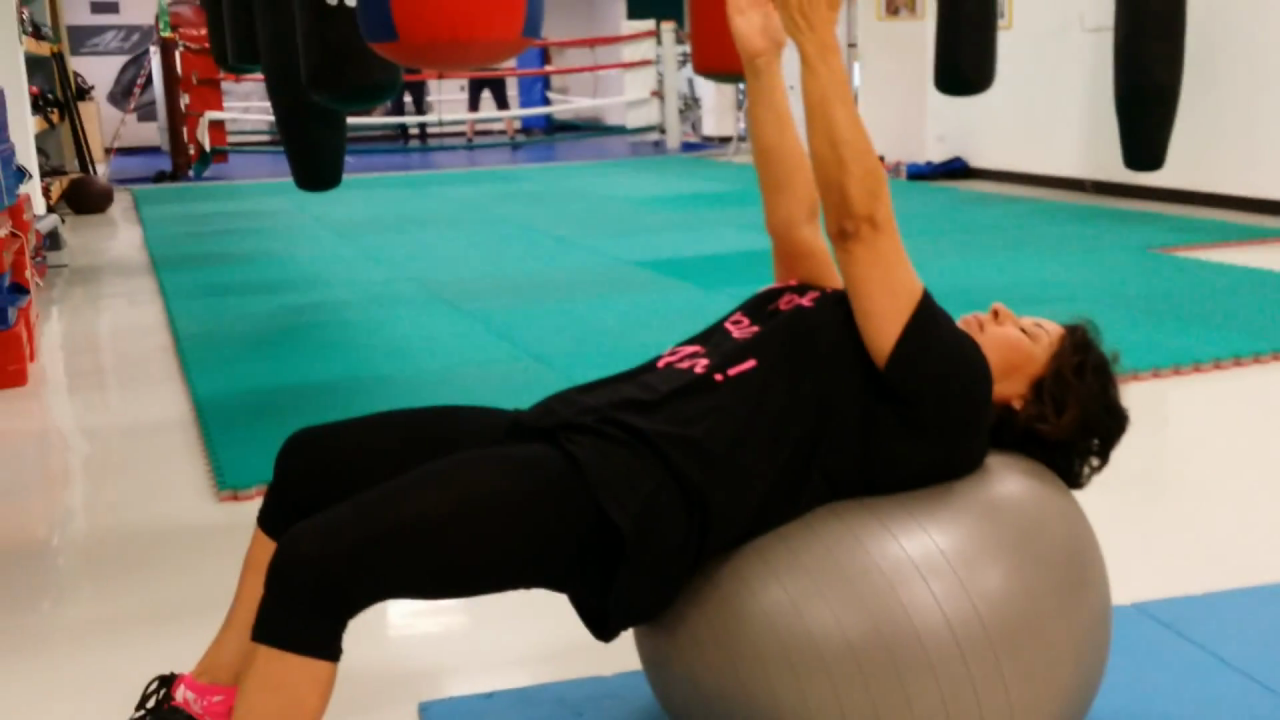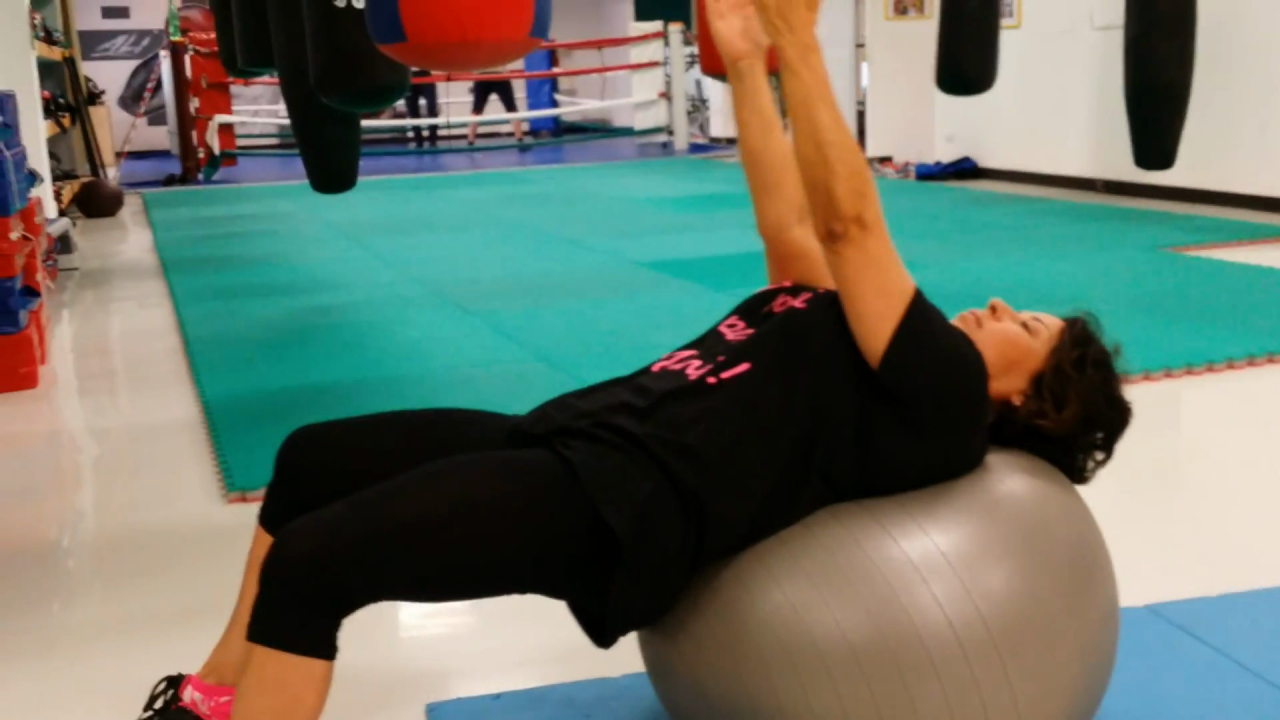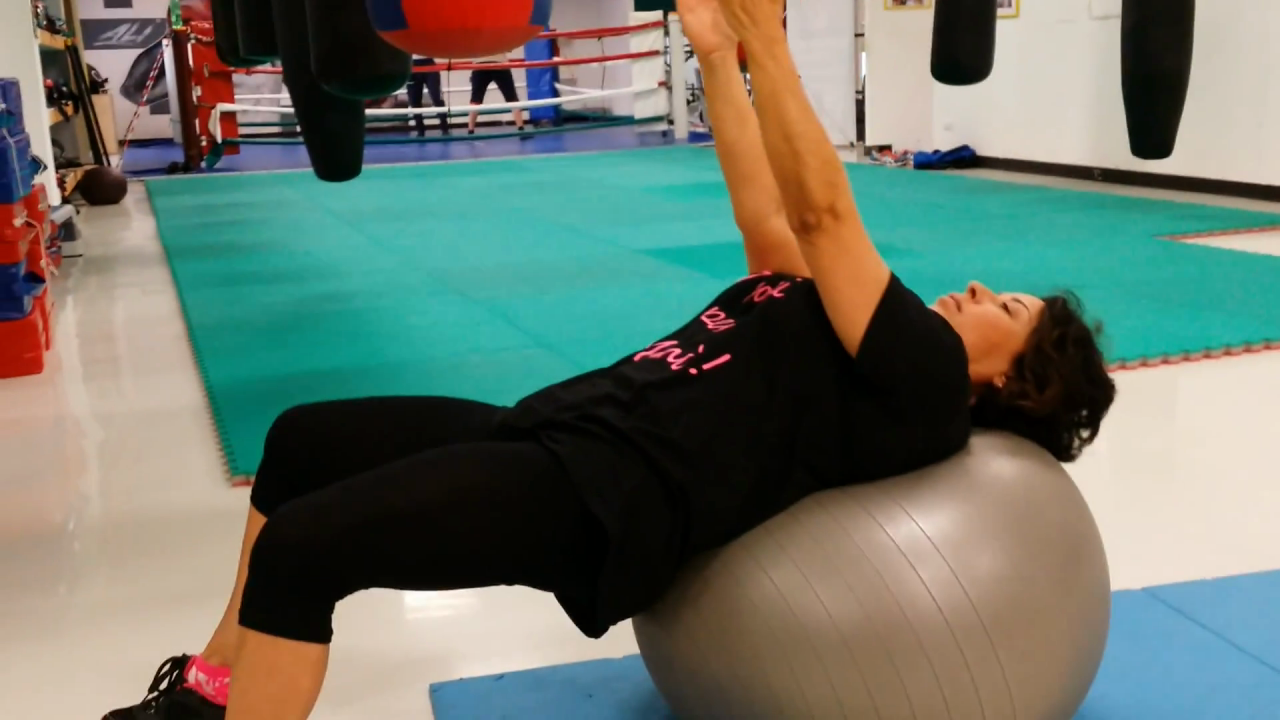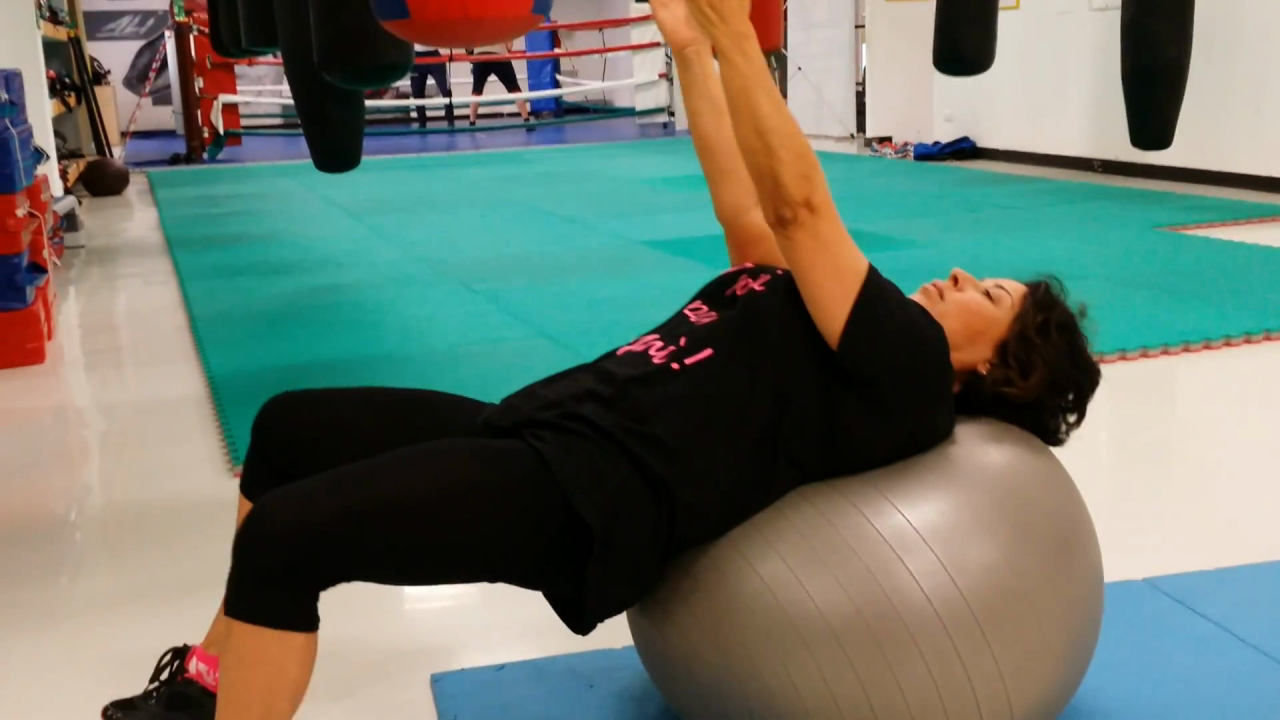
dt=0.2s
person 1, frame 1
left shoulder: (947, 399)
right shoulder: (865, 348)
left elbow: (860, 224)
right elbow: (797, 223)
left hip: (621, 500)
right hip: (580, 439)
left knee: (317, 564)
right knee: (311, 462)
person 1, frame 2
left shoulder: (942, 398)
right shoulder: (866, 350)
left elbow: (849, 225)
right elbow: (789, 223)
left hip: (620, 507)
right hip: (577, 445)
left knee: (311, 562)
right knee: (309, 461)
person 1, frame 3
left shoulder: (926, 381)
right shoulder: (849, 339)
left elbow: (823, 215)
right elbow: (767, 215)
left hip: (606, 499)
right hip: (562, 439)
left knee: (300, 547)
right knee: (301, 441)
person 1, frame 4
left shoulder: (909, 369)
right shoulder: (832, 326)
left elbow: (799, 210)
right elbow: (745, 207)
left hip: (592, 497)
right hip: (549, 435)
left knee: (282, 539)
right knee: (289, 429)
